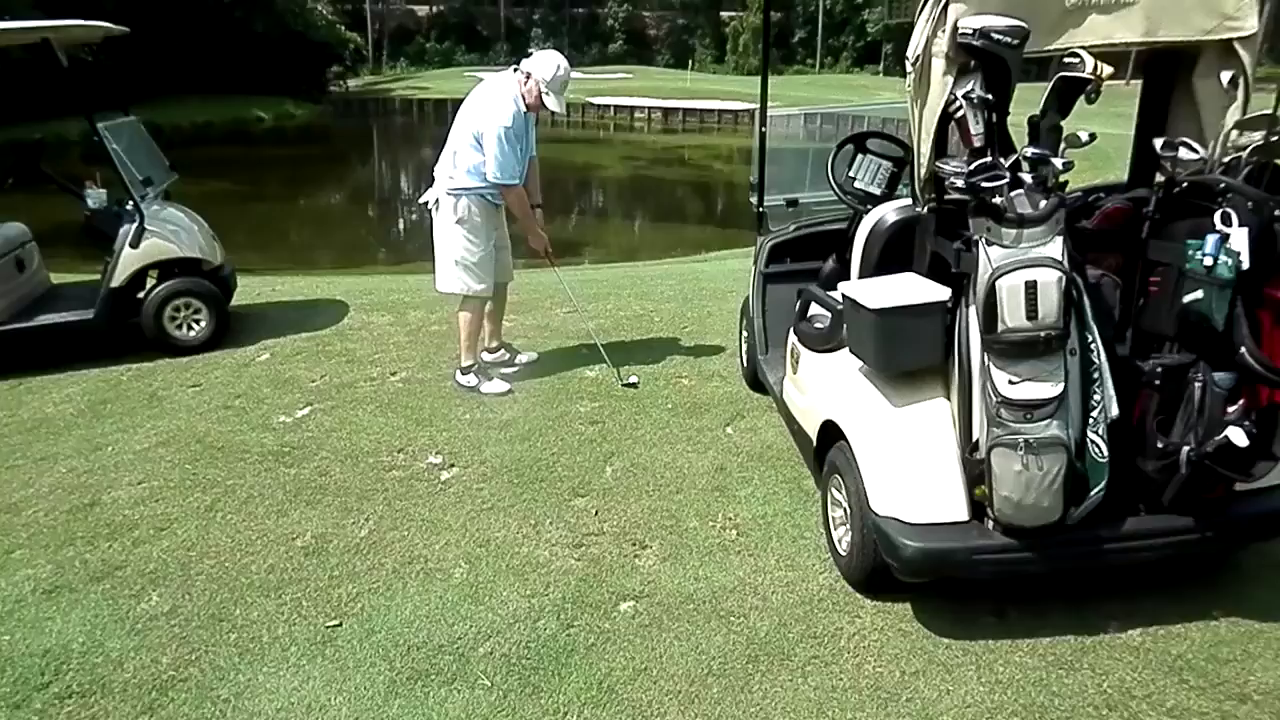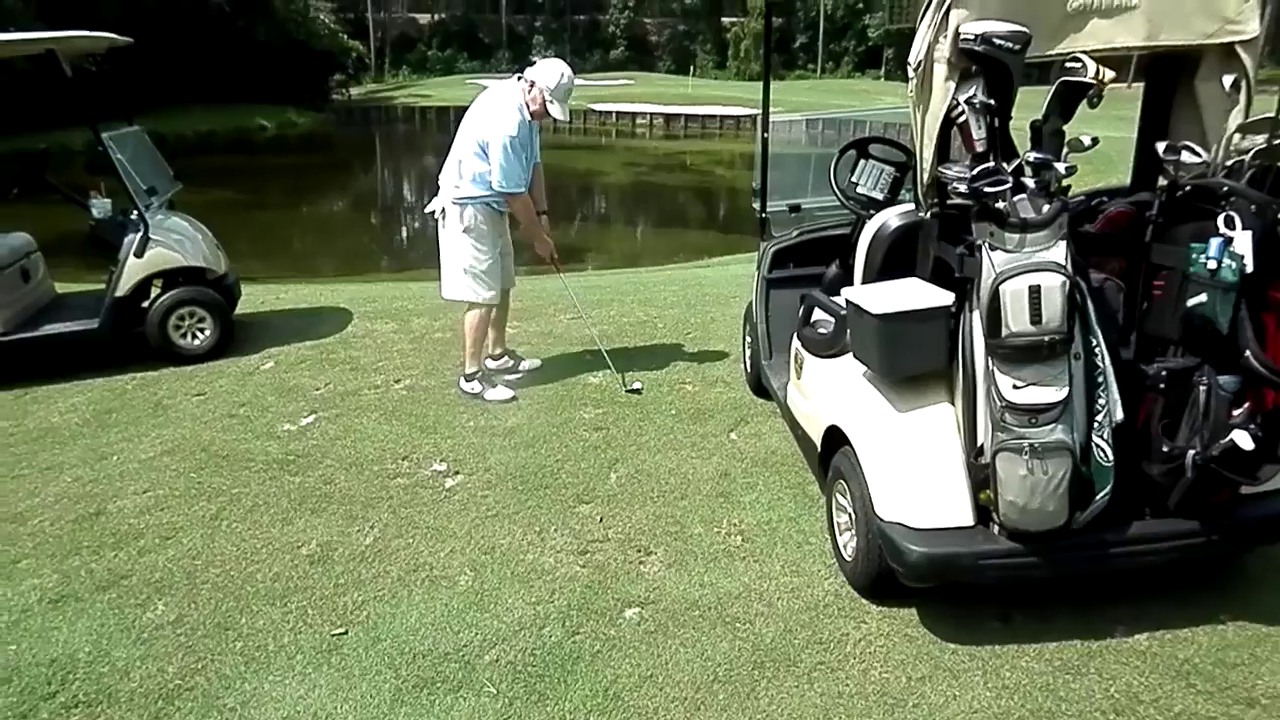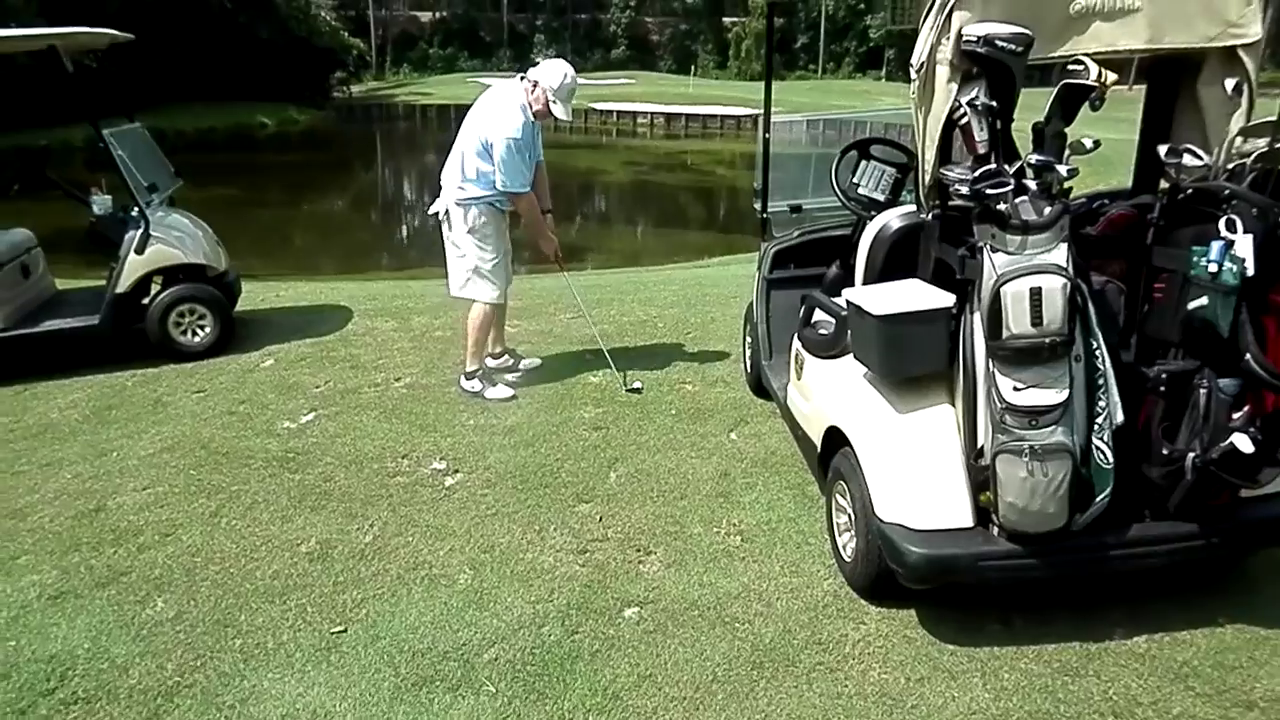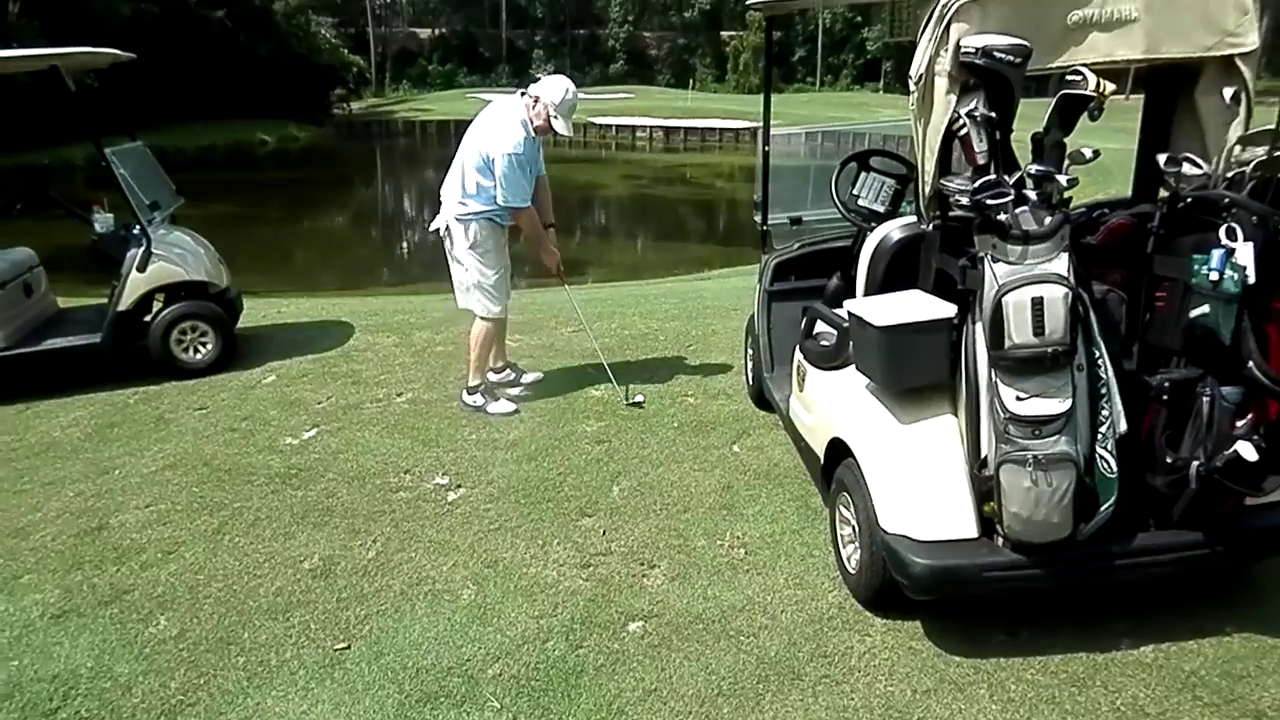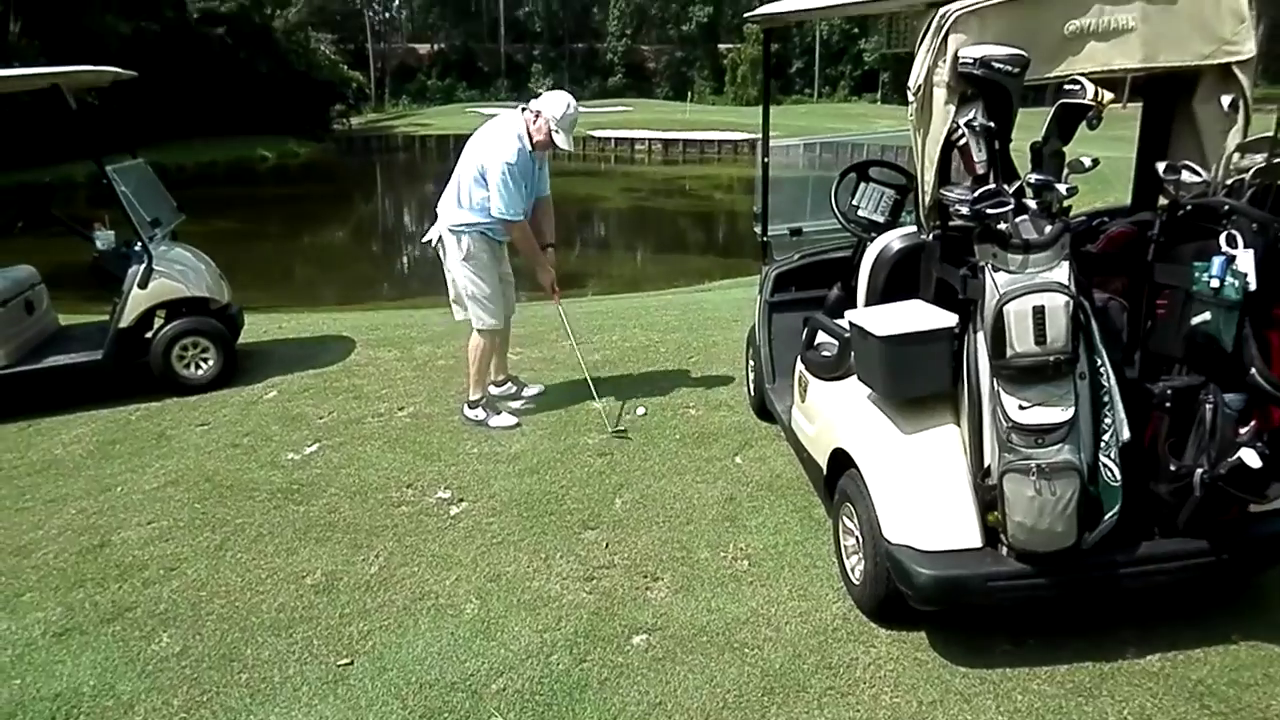
dt=0.1s
person 1, frame 1
left shoulder: (519, 98)
right shoulder: (500, 113)
left elbow: (529, 157)
right elbow: (508, 184)
left wrist: (536, 208)
right wrist: (532, 231)
left hip: (486, 200)
right hip: (464, 201)
left knee: (498, 278)
right knee: (475, 286)
left ankle: (494, 349)
right ankle: (467, 369)
person 1, frame 2
left shoulder: (522, 105)
right shoulder: (505, 121)
left elbow: (533, 164)
right elbow: (514, 193)
left wrist: (542, 214)
right wrist: (538, 238)
left hip: (490, 206)
right hip: (469, 209)
left knee: (501, 285)
right knee: (482, 293)
left ankle: (498, 356)
right ankle: (471, 376)
person 1, frame 3
left shoulder: (521, 101)
right shoulder: (509, 124)
left elbow: (536, 163)
right elbow: (518, 192)
left wrist: (547, 214)
right wrist: (542, 236)
left hip: (487, 204)
right hip: (471, 208)
left knee: (499, 284)
right knee: (487, 291)
left ankle: (497, 355)
right ankle: (472, 374)
person 1, frame 4
left shoulder: (522, 117)
right shoulder: (510, 139)
left elbow: (538, 177)
right elbow: (519, 207)
left wrist: (549, 228)
right wrist: (544, 250)
left hip: (487, 218)
right hip: (471, 223)
left knee: (499, 299)
right knee: (490, 306)
left ankle: (499, 369)
right ankle: (474, 389)
person 1, frame 5
left shoulder: (537, 143)
right shoulder: (505, 146)
left elbow: (541, 196)
right elbow: (511, 219)
left wrist: (550, 248)
right wrist: (541, 266)
left hip: (493, 236)
right hip: (466, 235)
left knee: (502, 310)
right knee: (487, 320)
left ankle: (500, 382)
right ankle: (476, 403)
